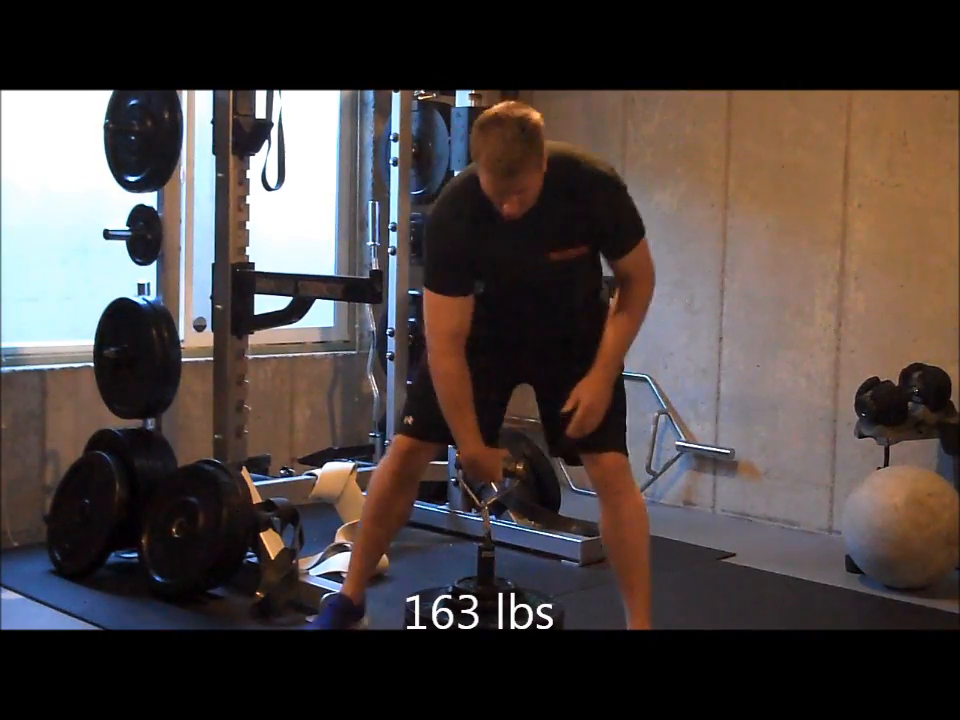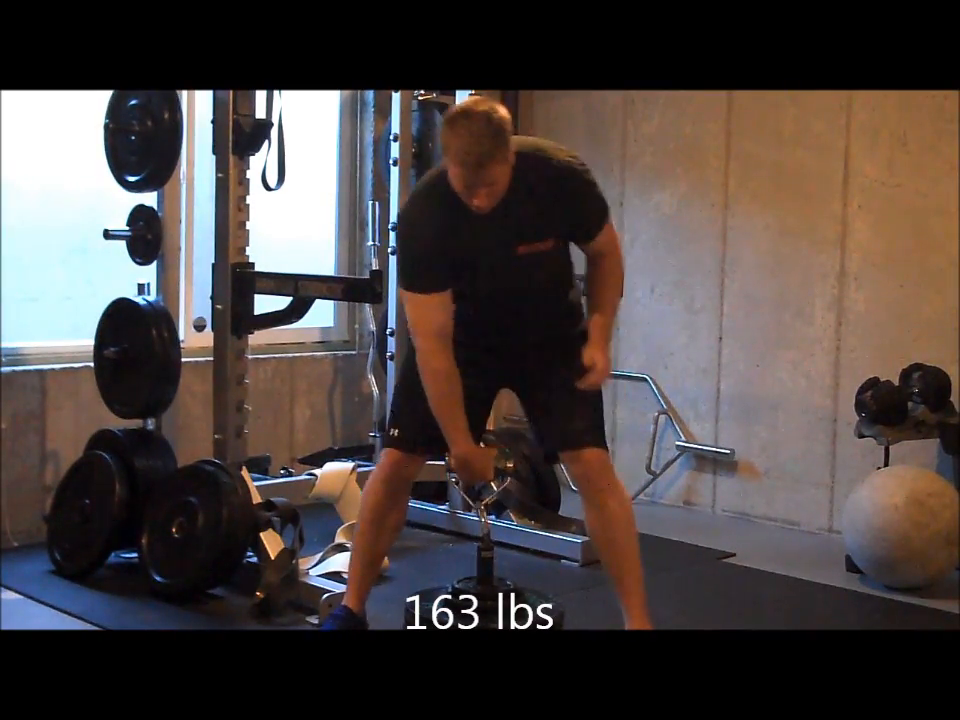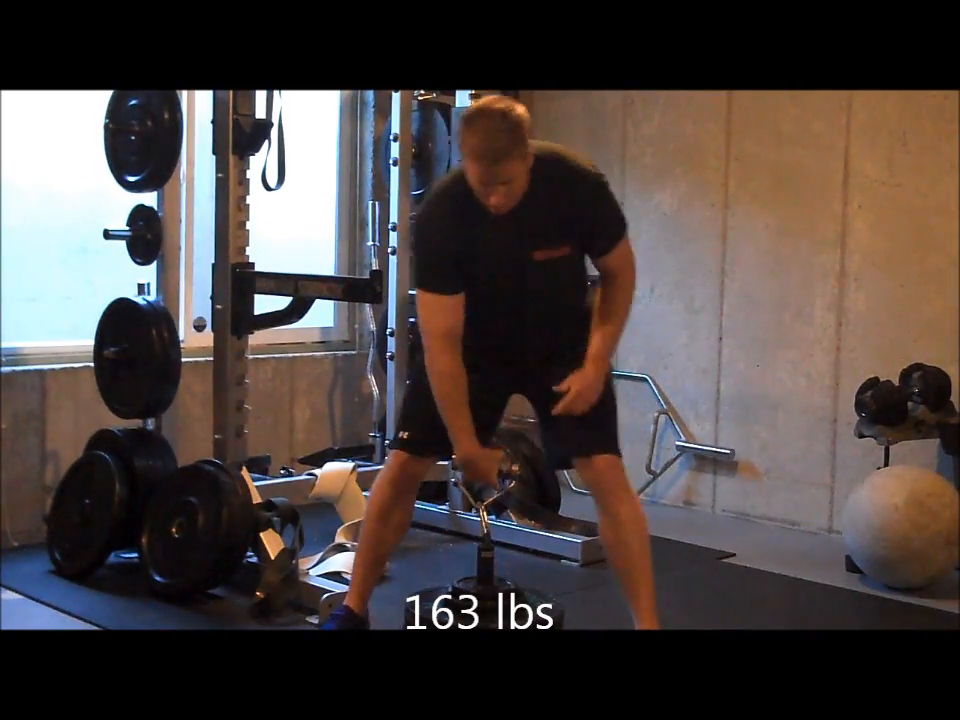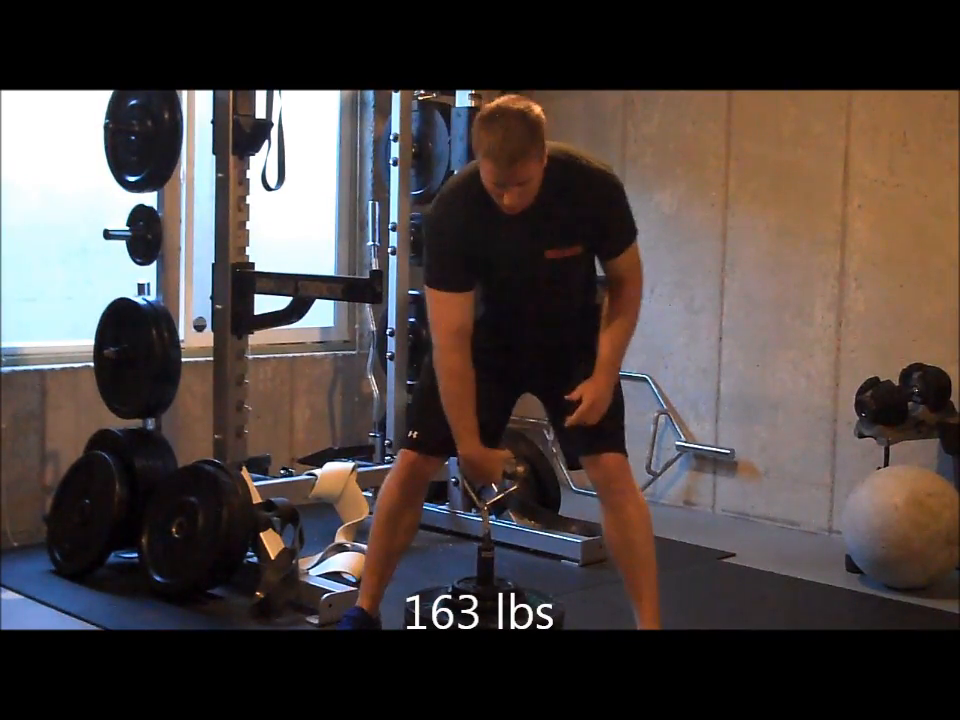
dt=0.3s
person 1, frame 1
left shoulder: (593, 186)
right shoulder: (453, 214)
left elbow: (638, 278)
right elbow: (447, 342)
left wrist: (604, 374)
right wrist: (471, 447)
left hip: (573, 334)
right hip: (485, 331)
left knee: (611, 470)
right knee: (407, 453)
left ankle: (640, 626)
right ankle: (348, 599)
person 1, frame 2
left shoulder: (560, 176)
right shoulder: (422, 215)
left elbow: (605, 252)
right elbow: (433, 343)
left wrist: (600, 339)
right wrist: (461, 446)
left hip: (552, 337)
right hip: (464, 337)
left knee: (592, 466)
right knee: (396, 462)
left ankle: (639, 622)
right ankle: (350, 610)
person 1, frame 3
left shoulder: (578, 185)
right shoulder: (439, 216)
left elbow: (619, 272)
right elbow: (442, 344)
left wrist: (597, 363)
right wrist: (466, 447)
left hip: (564, 345)
right hip: (475, 342)
left knee: (605, 473)
right knee: (403, 465)
left ankle: (648, 624)
right ankle: (351, 610)
person 1, frame 4
left shoulder: (593, 186)
right shoulder: (452, 212)
left elbow: (627, 282)
right elbow: (453, 340)
left wrist: (604, 375)
right wrist: (471, 446)
left hip: (573, 342)
right hip: (487, 340)
left knee: (611, 471)
right knee: (412, 464)
left ankle: (649, 624)
right ankle: (364, 610)
